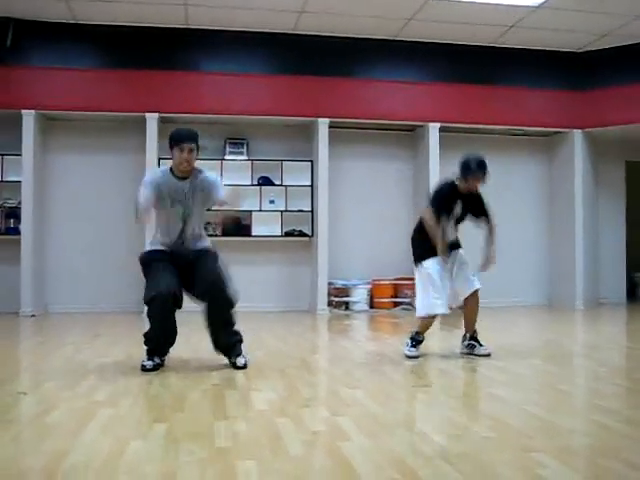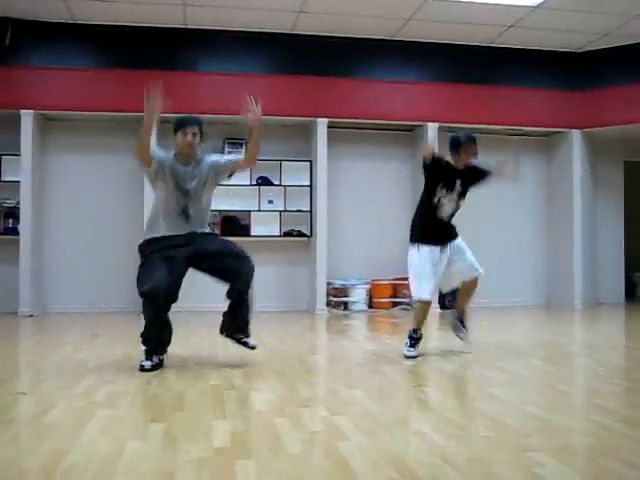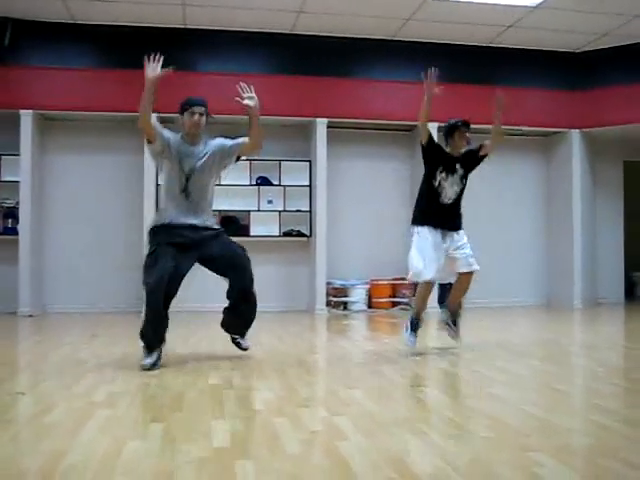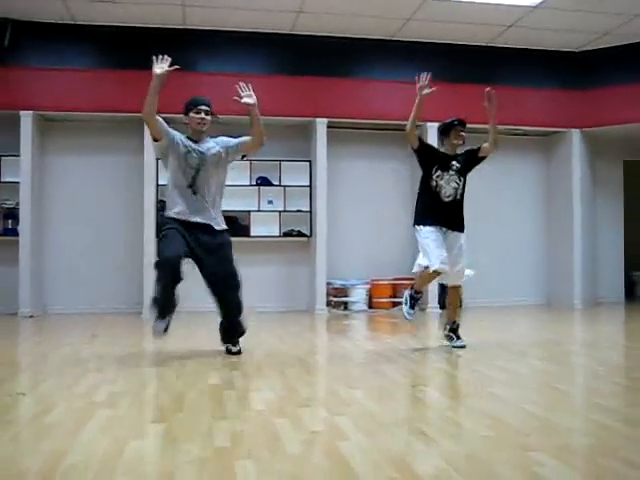
dt=0.1s
person 1, frame 1
left shoulder: (206, 180)
right shoulder: (155, 179)
left elbow: (224, 202)
right elbow: (143, 208)
left wrist: (225, 209)
right wrist: (144, 210)
left hip: (197, 249)
right hip: (162, 251)
left knee: (218, 293)
right knee: (161, 296)
left ankle: (230, 346)
right ankle: (156, 352)
person 1, frame 2
left shoulder: (211, 165)
right shoulder: (160, 162)
left elbow: (248, 162)
right elbow: (142, 154)
left wrist: (254, 128)
right wrist: (150, 117)
left hip: (198, 237)
right hip: (162, 240)
left knee: (241, 266)
right knee: (155, 290)
left ankle: (236, 326)
right ankle: (154, 351)
person 1, frame 3
left shoulder: (217, 148)
right shoulder: (167, 144)
left elbow: (254, 145)
right elbow: (144, 122)
left wrist: (253, 112)
right wrist: (150, 84)
left hip: (205, 229)
right hip: (169, 228)
left knee: (241, 268)
right knee: (157, 282)
left ankle: (235, 326)
right ankle: (153, 345)
person 1, frame 4
left shoulder: (221, 146)
right shoulder: (172, 142)
left elbow: (257, 143)
right elbow: (149, 117)
left wrist: (253, 109)
right wrist: (157, 79)
left hip: (212, 226)
right hip: (177, 222)
left knee: (227, 284)
right knee: (169, 259)
left ankle: (231, 336)
right ankle: (164, 309)
person 2, frame 1
left shoulder: (474, 197)
right shoulder: (444, 191)
left elbow: (487, 222)
right elbow: (428, 216)
left wrist: (489, 249)
right wrist: (439, 243)
left hip: (451, 249)
right hip: (427, 251)
left knee: (471, 291)
right knee: (435, 306)
left ankle: (470, 340)
right ankle: (415, 340)
person 2, frame 2
left shoulder: (470, 172)
right shoulder: (439, 168)
left elbow: (491, 171)
right elbow: (427, 155)
right wrist: (430, 153)
left hip: (449, 237)
right hip: (424, 239)
left knee: (472, 275)
right knee: (425, 293)
left ankle: (459, 317)
right ankle: (414, 337)
person 2, frame 3
left shoulder: (468, 158)
right shoulder: (435, 155)
left elbow: (492, 142)
right elbow: (421, 129)
left wrist: (498, 113)
right wrist: (428, 98)
left hip: (453, 226)
right hip: (427, 225)
left knee: (467, 270)
right knee: (428, 275)
left ankle: (451, 311)
right ankle: (414, 321)
person 2, frame 4
left shoulder: (466, 159)
right shoulder: (430, 156)
left elbow: (491, 146)
right elbow: (411, 133)
left wrist: (492, 111)
right wrist: (420, 99)
left hip: (455, 227)
right hip: (428, 224)
left knee: (455, 280)
right knee: (438, 265)
left ankle: (451, 328)
right ankle: (413, 294)
